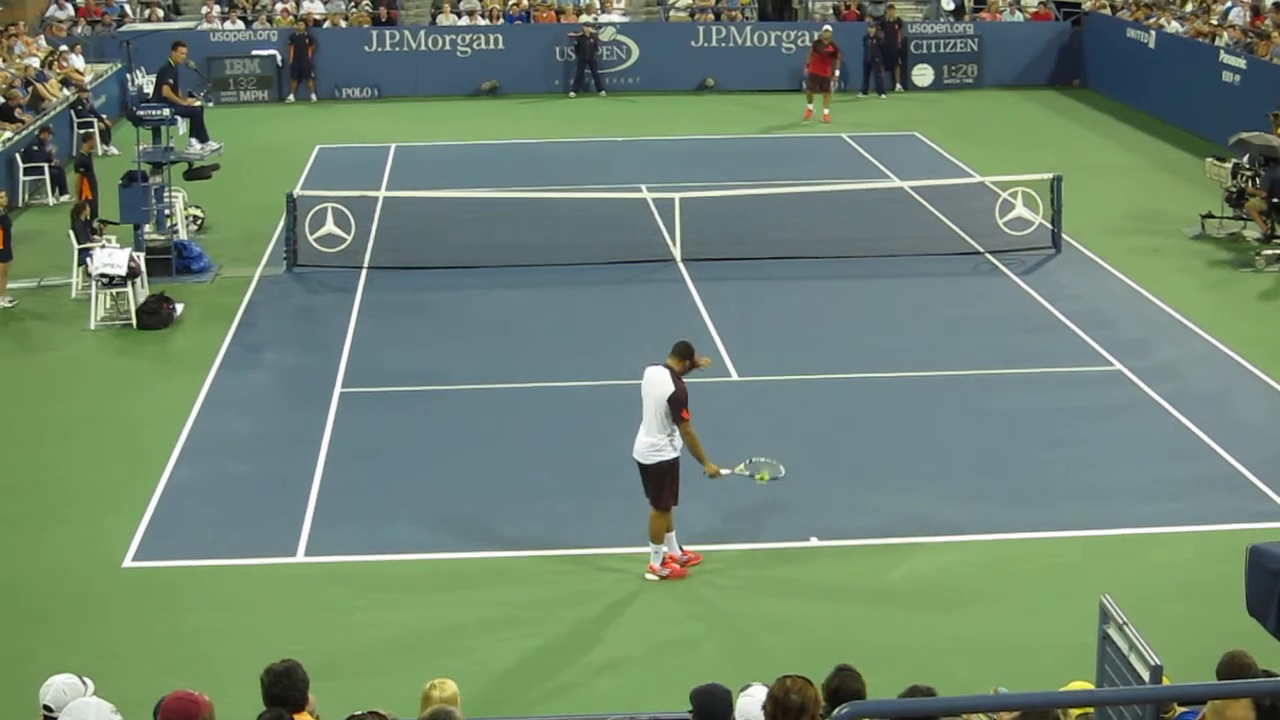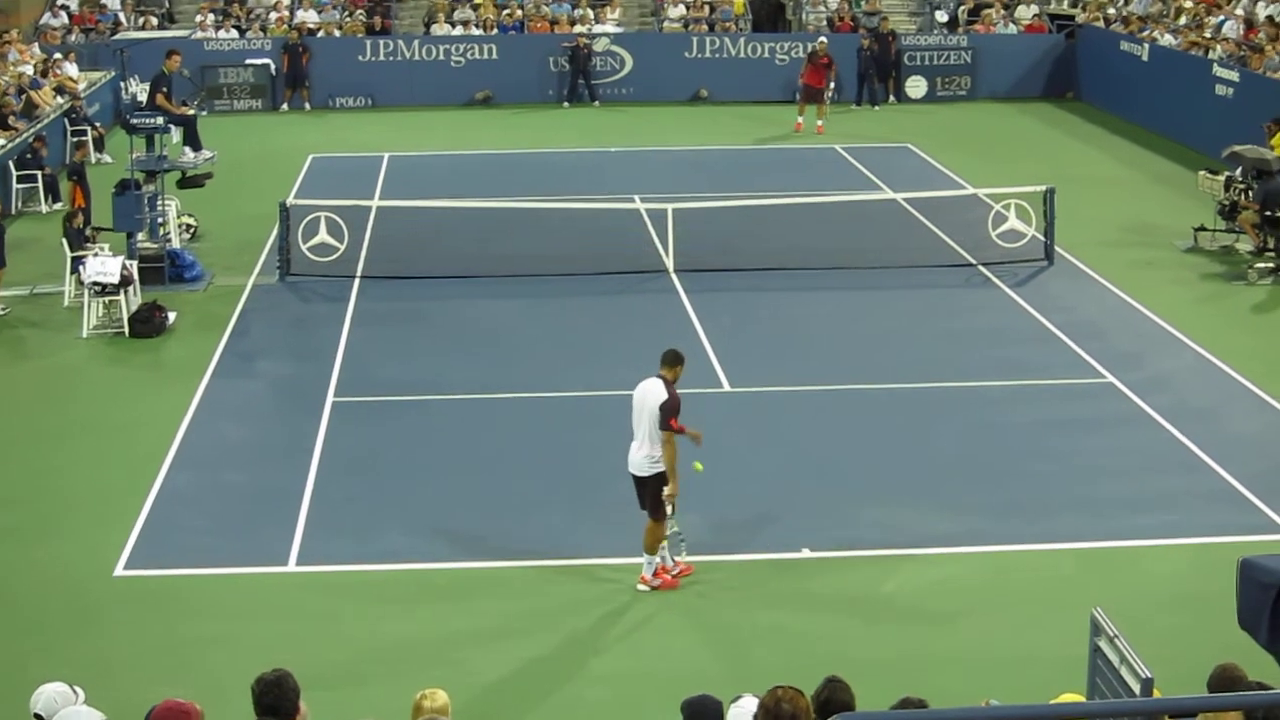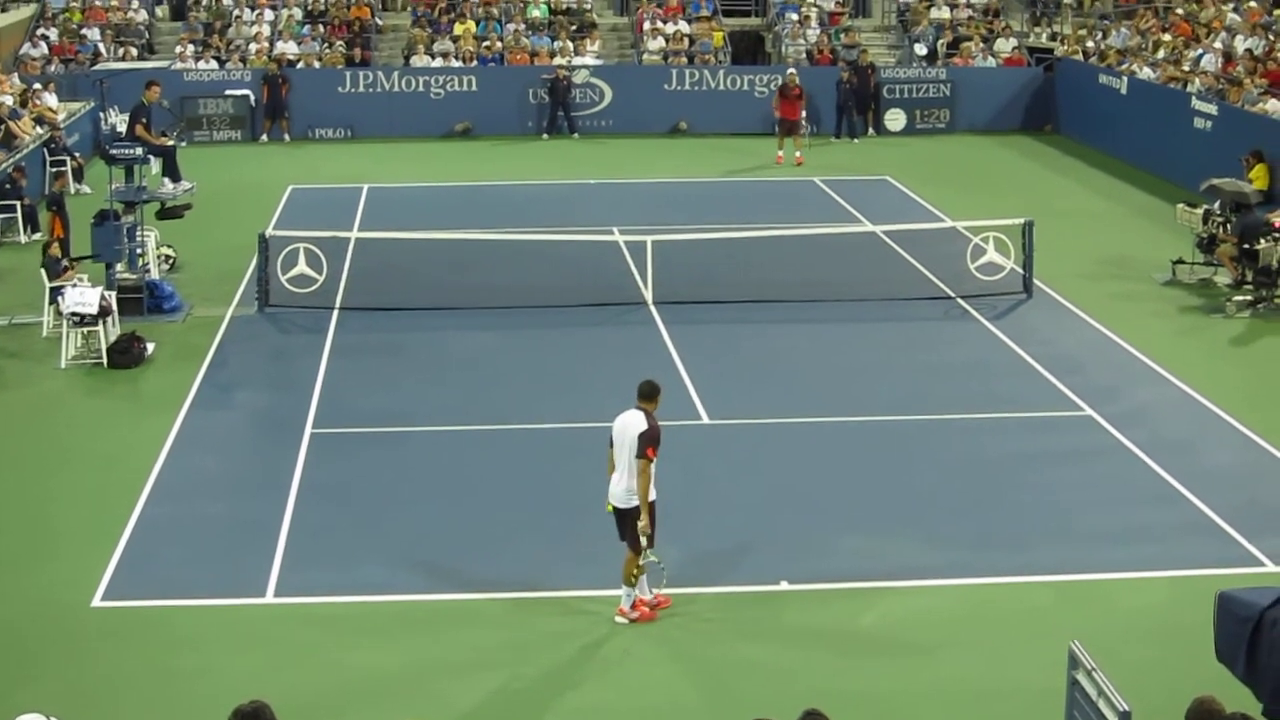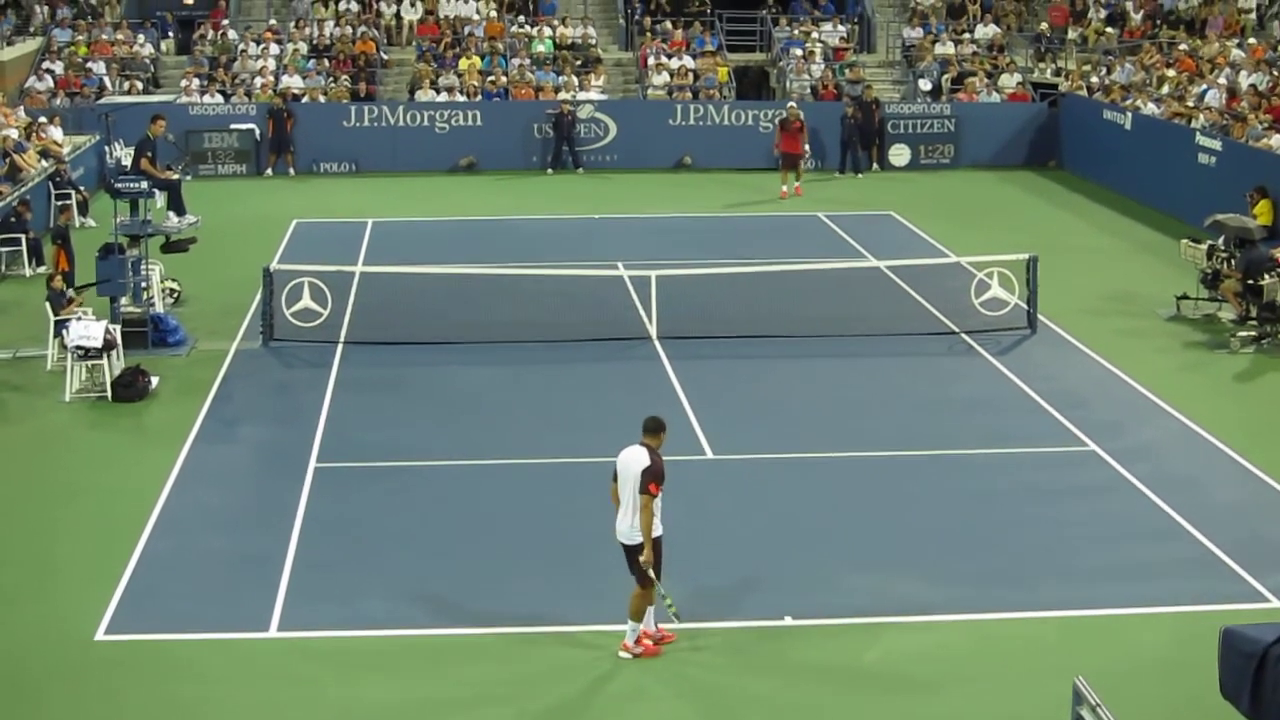
dt=0.4s
person 1, frame 1
left shoulder: (651, 371)
right shoulder: (676, 389)
left elbow: (672, 367)
right elbow: (686, 432)
left wrist: (694, 363)
right wrist: (706, 463)
left hip: (644, 449)
right hip: (661, 455)
left knee: (664, 505)
right knee: (660, 509)
left ankle: (674, 552)
right ankle: (656, 565)
person 1, frame 2
left shoulder: (643, 386)
right shoulder: (670, 397)
right elbow: (667, 442)
left wrist: (684, 431)
right wrist: (673, 481)
left hip: (637, 461)
right hip: (655, 467)
left knee: (658, 517)
right knee: (656, 520)
left ankle: (666, 564)
right ankle: (648, 576)
person 1, frame 3
left shoulder: (621, 418)
right shoulder: (650, 427)
right elbow: (643, 470)
right wrist: (645, 512)
left hip: (617, 494)
right hip: (635, 498)
left knee: (637, 549)
right knee: (636, 551)
left ankle: (644, 596)
right ankle: (626, 608)
person 1, frame 4
left shoulder: (625, 454)
right shoulder: (653, 463)
left elbow: (615, 492)
right elbow: (646, 506)
right wrist: (648, 547)
left hip: (625, 530)
right hip: (643, 534)
left knee: (647, 582)
right knee: (645, 586)
left ankle: (648, 630)
right ankle: (630, 643)
